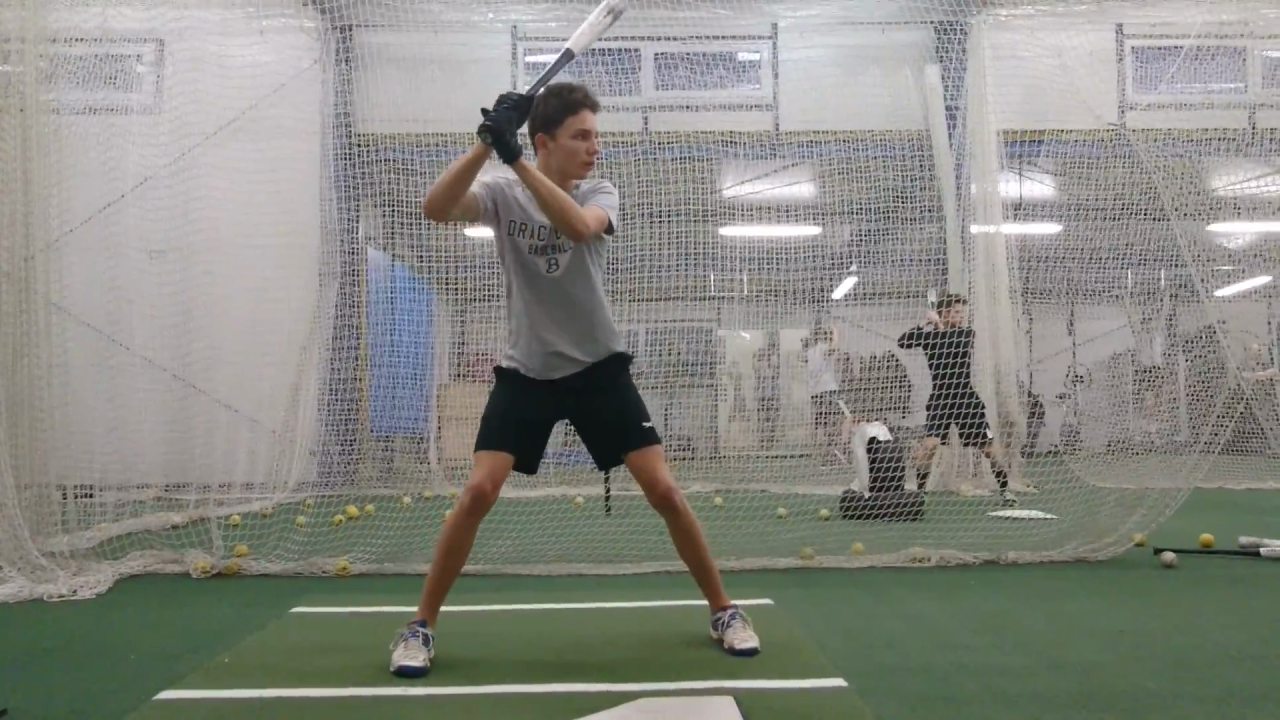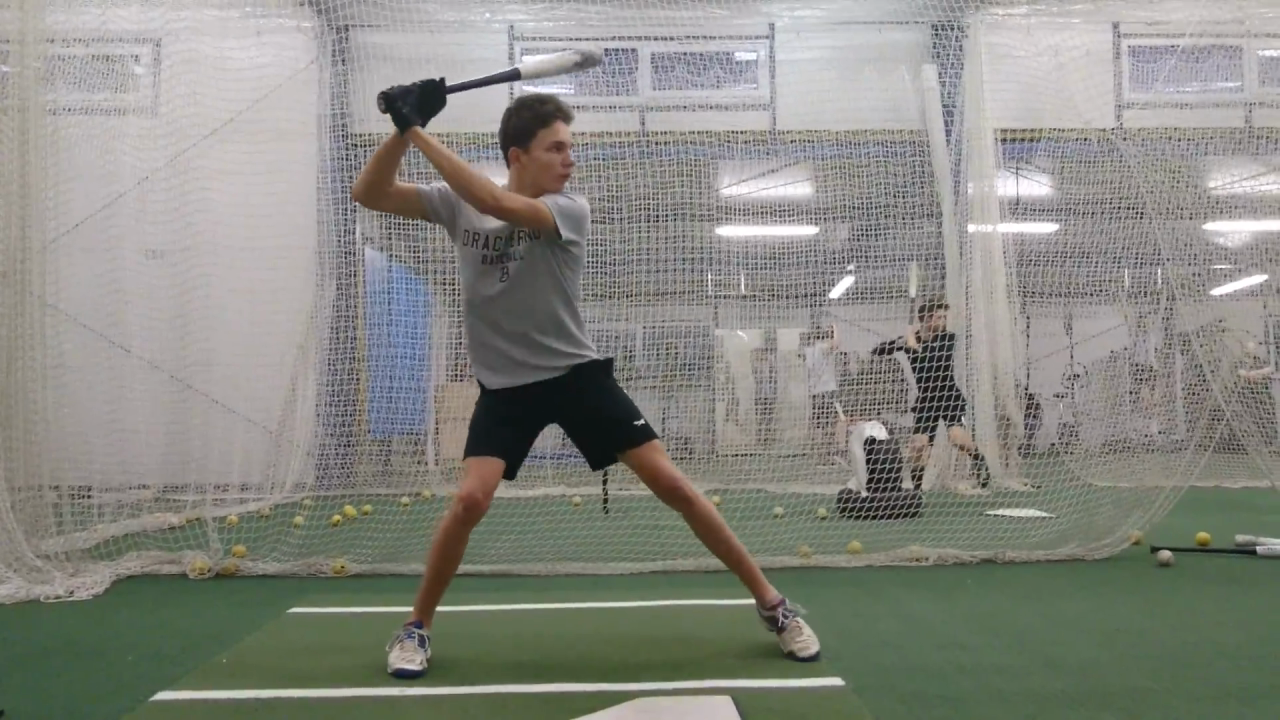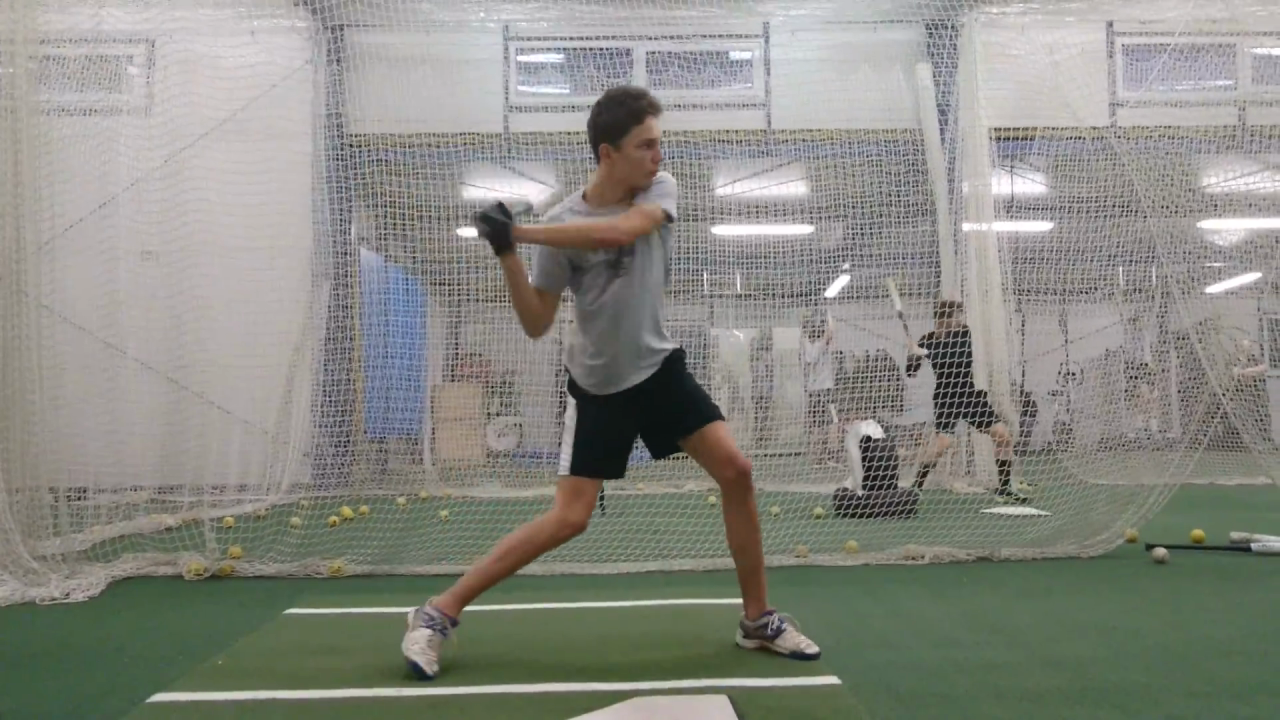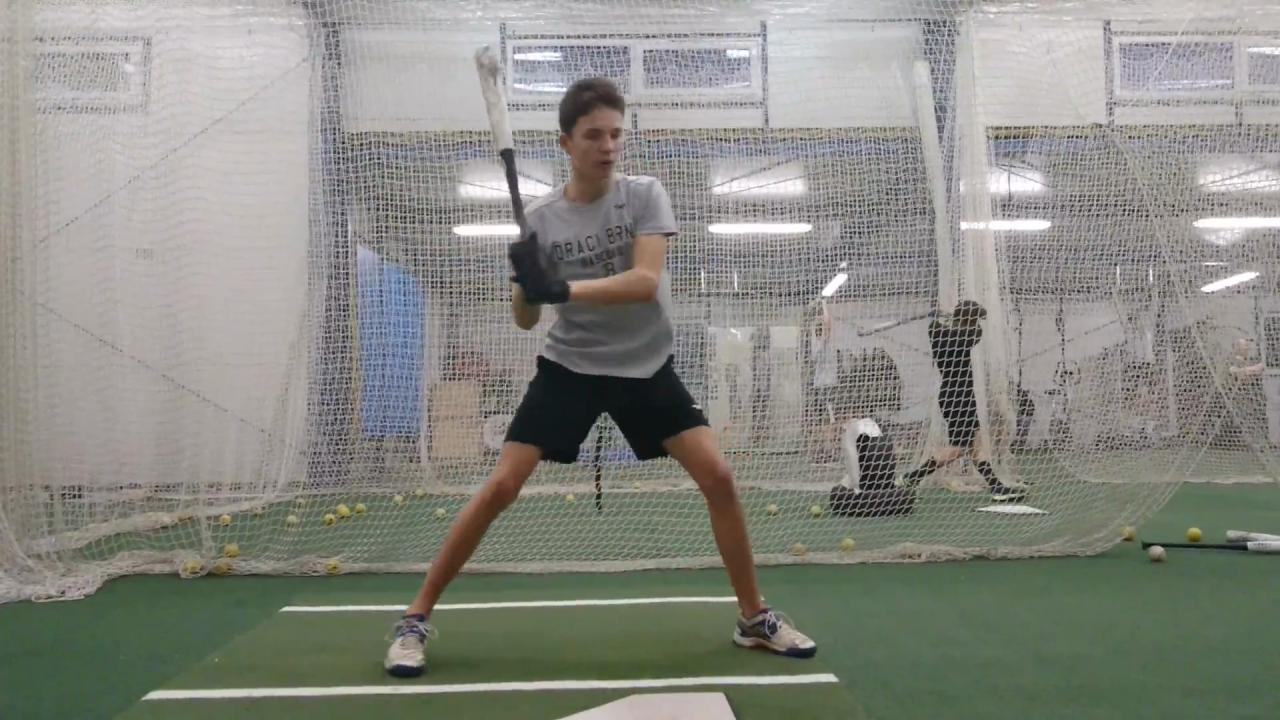
dt=0.4s
person 1, frame 1
left shoulder: (601, 193)
right shoulder: (502, 193)
left elbow: (580, 227)
right elbow: (435, 209)
left wrist: (515, 157)
right wrist: (488, 144)
left hip: (597, 366)
right hip: (526, 371)
left knee: (663, 491)
right knee: (478, 493)
left ankle: (724, 610)
right ankle: (421, 625)
person 1, frame 2
left shoulder: (570, 210)
right shoulder: (455, 202)
left elbow: (495, 203)
right elbow: (367, 196)
left wrist: (418, 131)
right wrist: (402, 130)
left hip: (578, 373)
right hip: (505, 384)
left knee: (671, 485)
right knee: (470, 499)
left ankle: (770, 602)
right ankle: (416, 627)
person 1, frame 3
left shoulder: (659, 190)
right shoulder: (559, 222)
left elbow: (619, 231)
right elbow: (536, 325)
left wrist: (520, 231)
right wrist: (507, 252)
left hip: (656, 364)
right hip: (599, 382)
left knee: (735, 469)
right knee: (567, 518)
left ankle: (757, 618)
right ankle: (441, 612)
person 1, frame 4
left shoulder: (645, 193)
right shoulder: (542, 216)
left elbow: (649, 280)
right elbow: (525, 319)
left wrist: (568, 289)
right wrist: (526, 283)
left hip: (645, 365)
right hip: (568, 369)
left knee: (717, 477)
right knee: (500, 487)
left ankle: (755, 617)
right ankle: (416, 618)
person 2, frame 1
left shoulder: (967, 333)
right shoulder: (928, 335)
left elbow: (955, 344)
right elbow: (902, 343)
left wrist: (939, 325)
right wrist: (925, 325)
left hip: (966, 398)
right hip: (940, 399)
left knee: (990, 446)
right knee: (929, 445)
left ankle: (1004, 489)
person 2, frame 2
left shoulder: (948, 338)
right shoulder: (909, 339)
left elbow: (941, 363)
right elbow: (876, 351)
left wrist: (916, 347)
right wrist: (899, 343)
left hip: (951, 398)
right hip: (926, 401)
left knee: (957, 437)
right knee: (919, 444)
left ankle: (978, 459)
right ankle: (917, 491)
person 2, frame 3
left shoulder: (963, 331)
right shoulder: (925, 341)
left elbow: (954, 356)
right elbow: (910, 373)
left wrist: (923, 352)
right wrist: (915, 355)
left hip: (970, 394)
right hip: (945, 397)
left knee: (1003, 434)
right knee: (943, 442)
left ankle: (1004, 489)
right ankle: (916, 486)
person 2, frame 4
left shoulder: (936, 330)
right shoulder: (962, 336)
right elbow: (976, 331)
left hip: (955, 395)
right hip: (957, 397)
left knee: (973, 443)
right knee: (956, 448)
left ankle: (997, 487)
right ankle: (910, 479)
